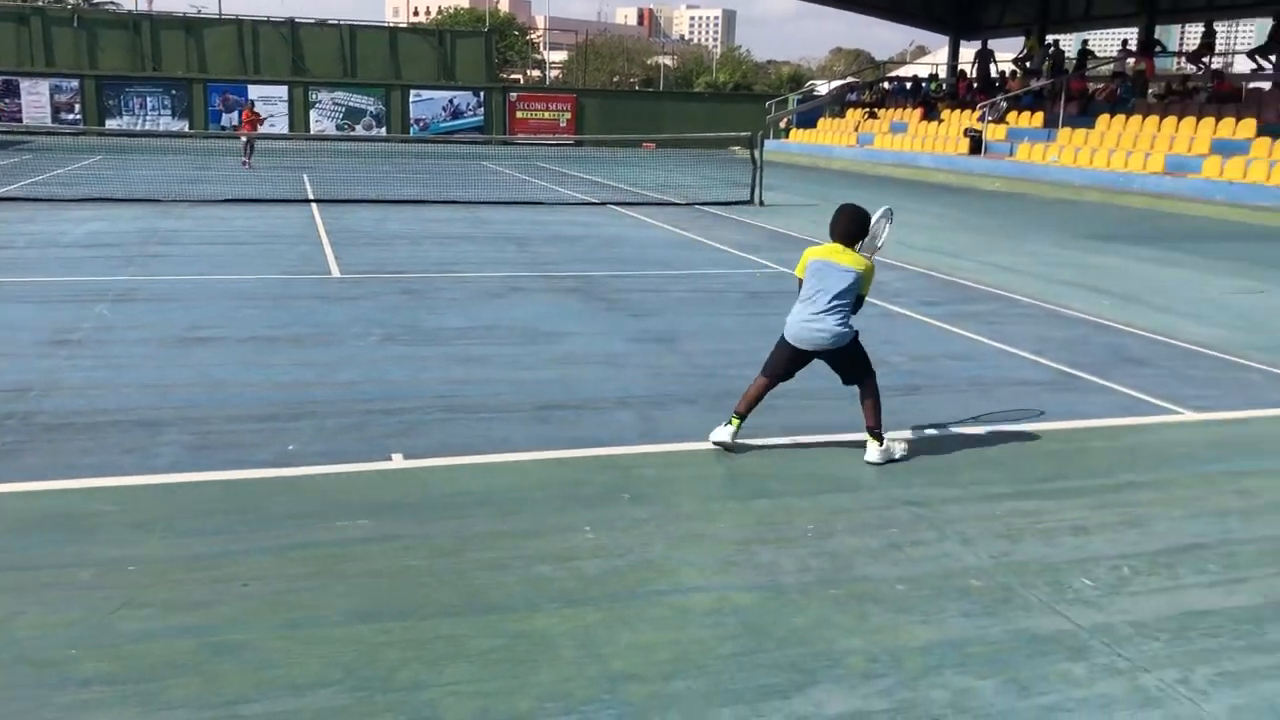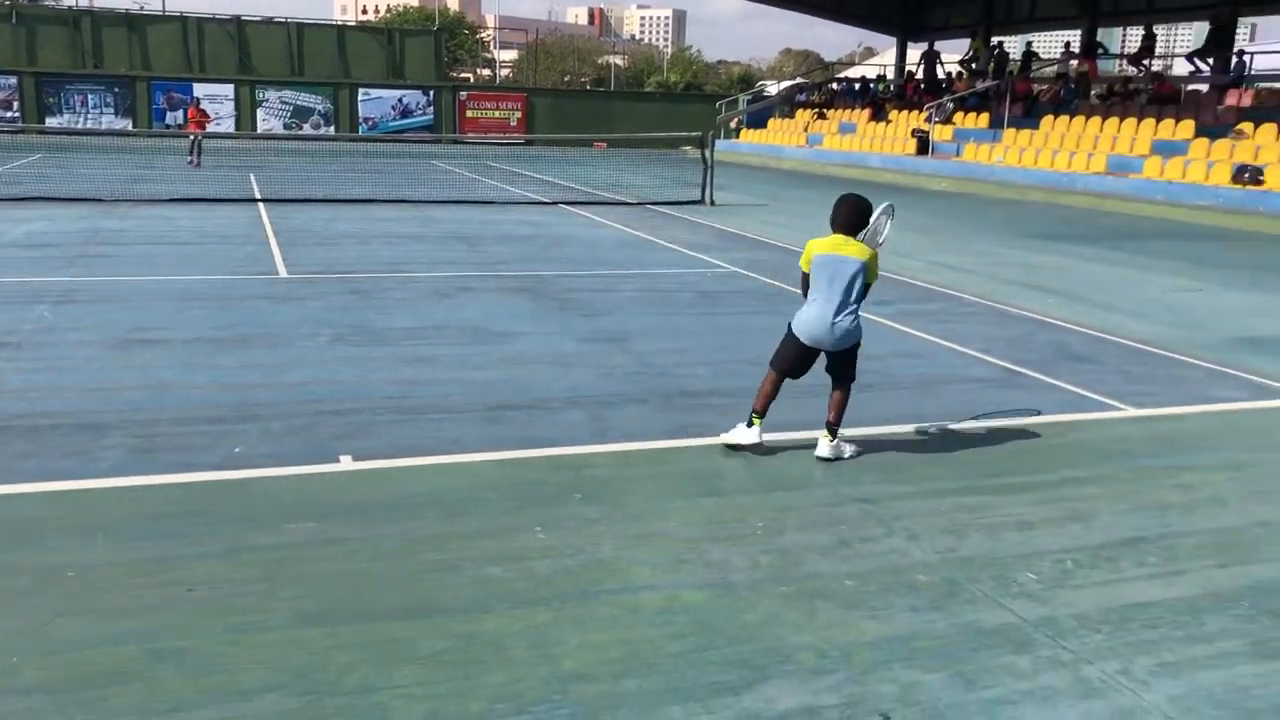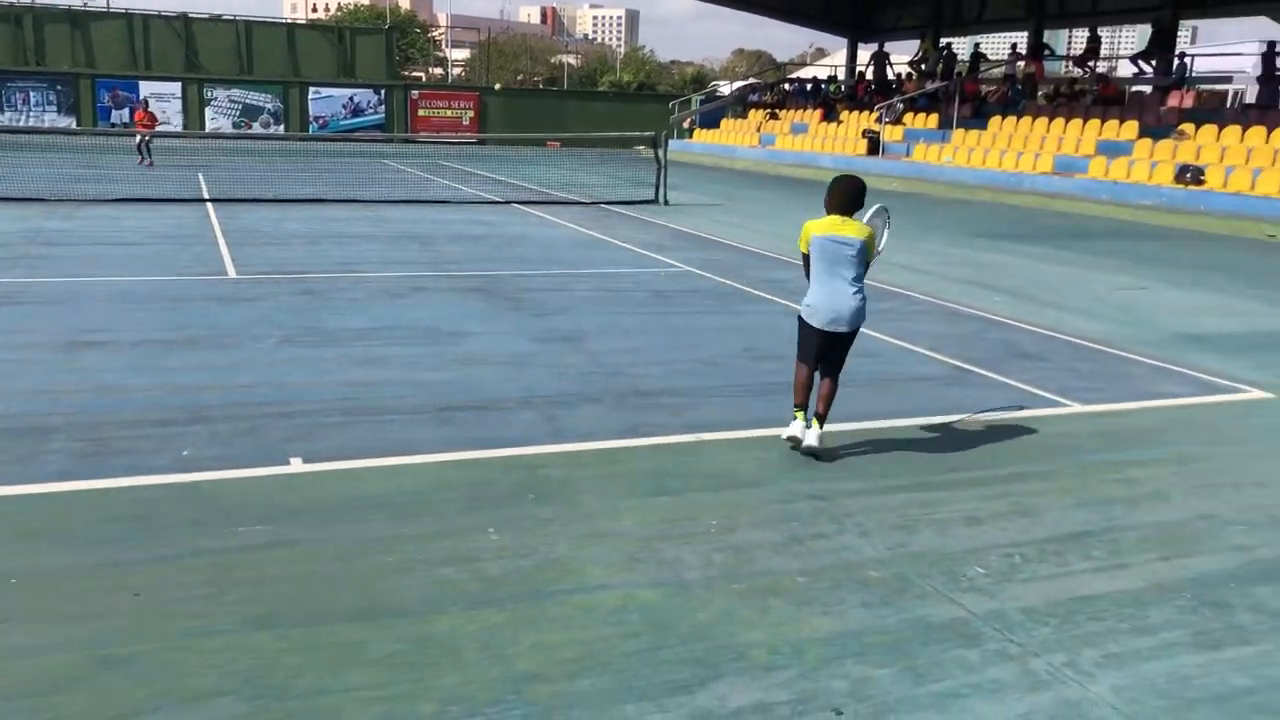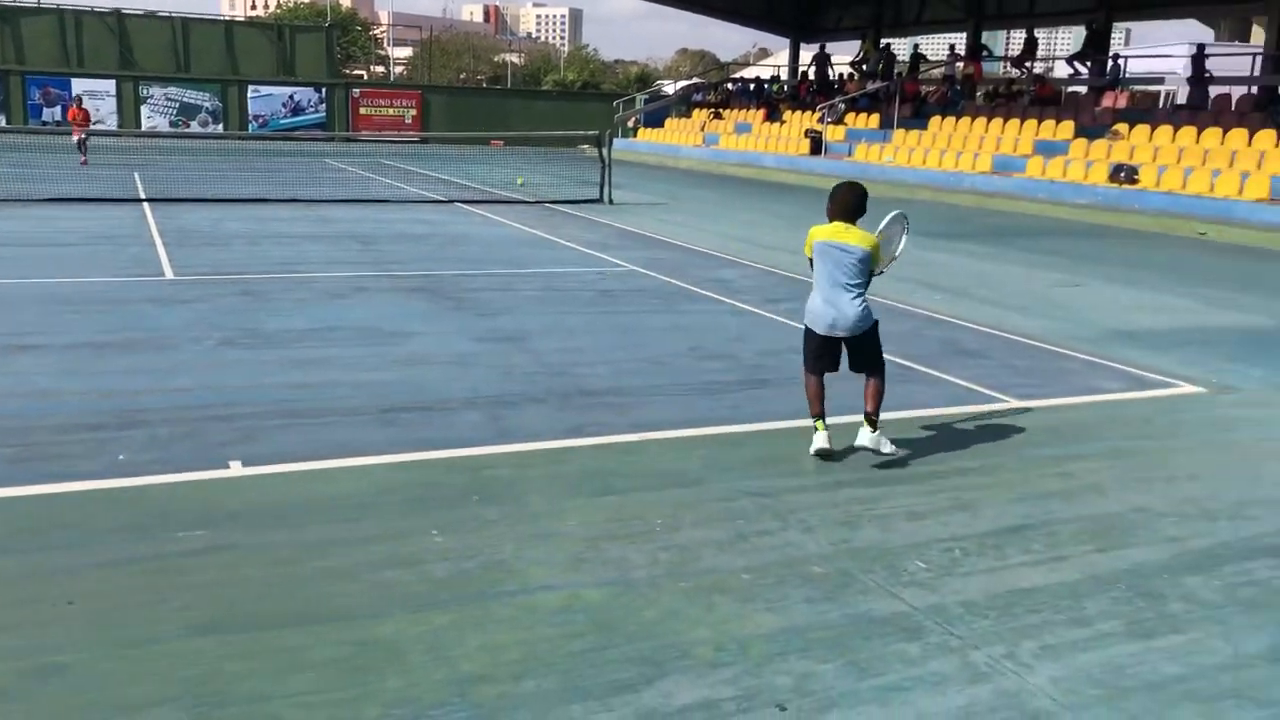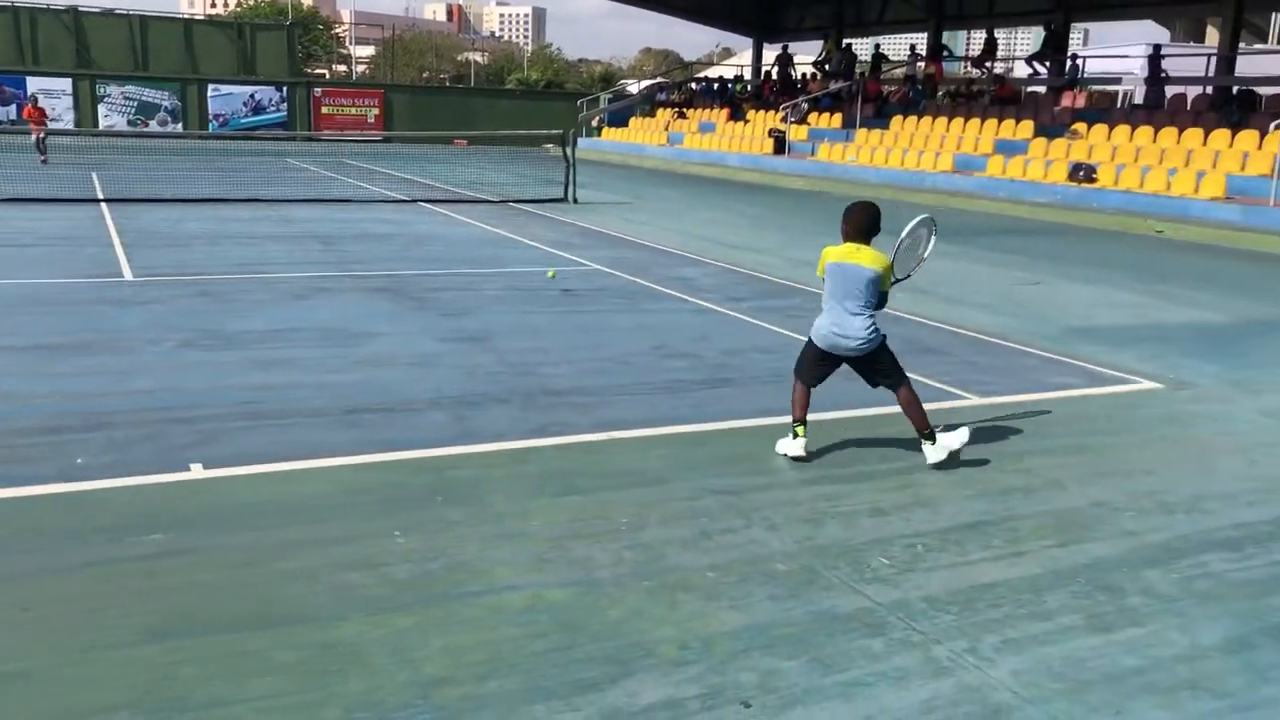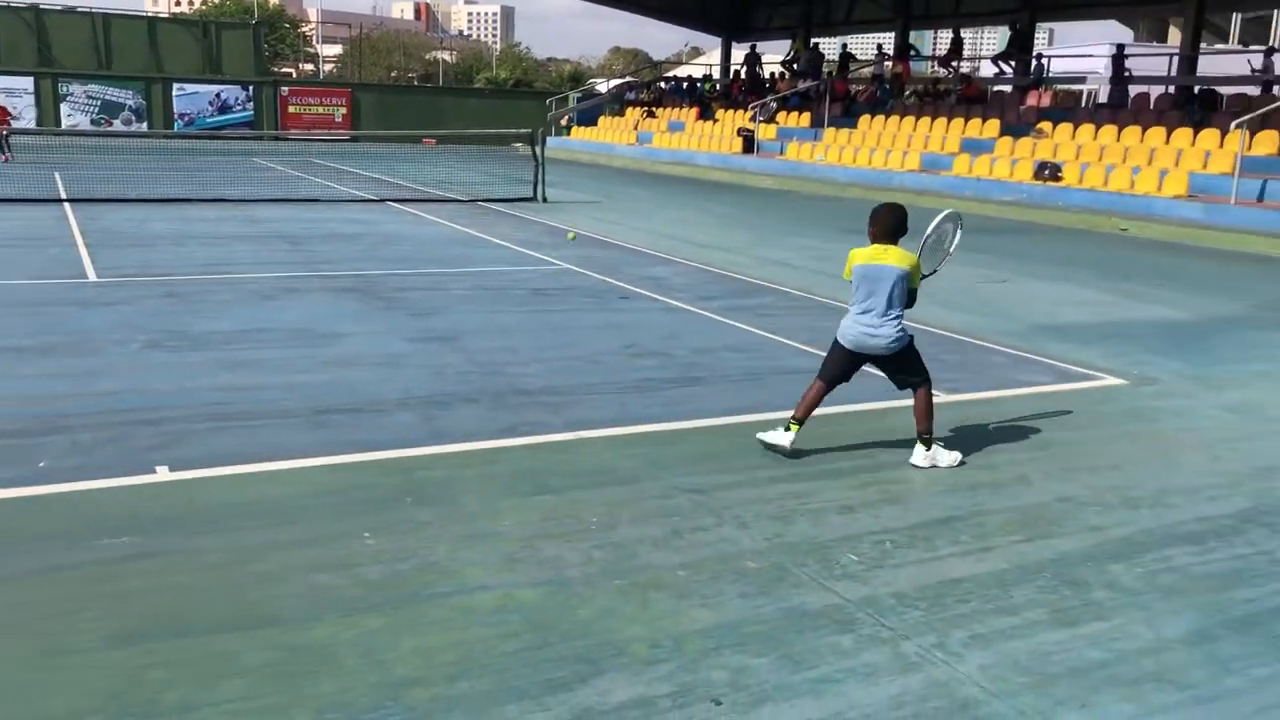
dt=0.1s
person 1, frame 1
left shoulder: (811, 255)
right shoulder: (864, 265)
right elbow: (856, 306)
left hip: (797, 331)
right hip: (836, 336)
left knee: (767, 377)
right knee: (866, 380)
left ankle: (730, 427)
right ankle: (876, 443)
person 1, frame 2
left shoulder: (814, 247)
right shoulder: (867, 255)
right elbow: (862, 294)
left hip: (807, 327)
right hip: (844, 332)
left knee: (776, 372)
right knee: (842, 381)
left ankle: (752, 427)
right ankle: (829, 440)
person 1, frame 3
left shoulder: (811, 229)
right shoulder: (865, 234)
right elbow: (862, 270)
left hip: (816, 310)
right hip: (849, 313)
left knee: (805, 364)
right knee: (830, 371)
left ankle: (799, 421)
right ankle: (815, 429)
person 1, frame 4
left shoulder: (815, 235)
right shoulder: (868, 243)
right elbow: (865, 280)
left hip: (819, 318)
right hip: (856, 319)
left knee: (814, 372)
right knee: (875, 372)
left ankle: (820, 432)
right ankle: (870, 430)
person 1, frame 5
left shoulder: (829, 255)
right shoulder: (881, 263)
right elbow: (880, 303)
left hip: (826, 335)
right hip: (864, 338)
left knee: (802, 379)
right knee: (900, 384)
left ankle: (797, 439)
right ankle: (931, 442)
person 1, frame 6
left shoulder: (857, 256)
right shoulder: (910, 261)
right elbow: (909, 301)
left hip: (853, 335)
right hip: (892, 340)
left knee: (823, 382)
right knee: (921, 386)
left ankle: (788, 432)
right ankle: (925, 449)
